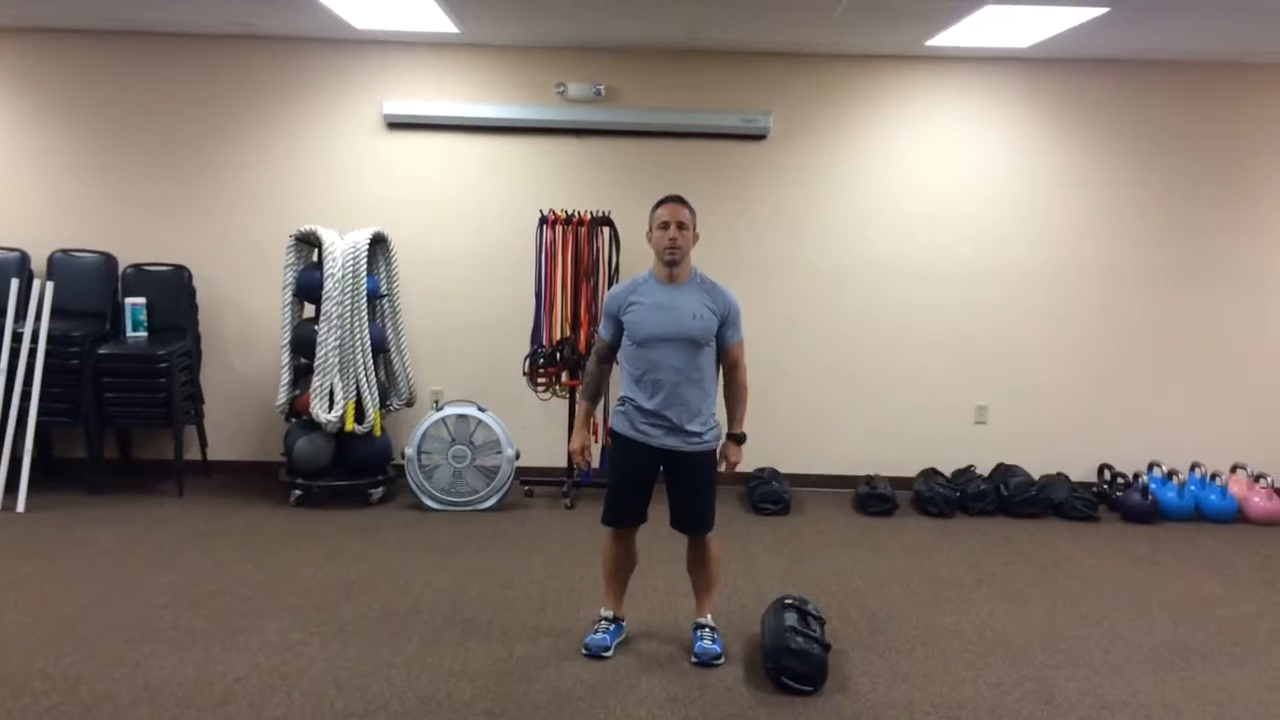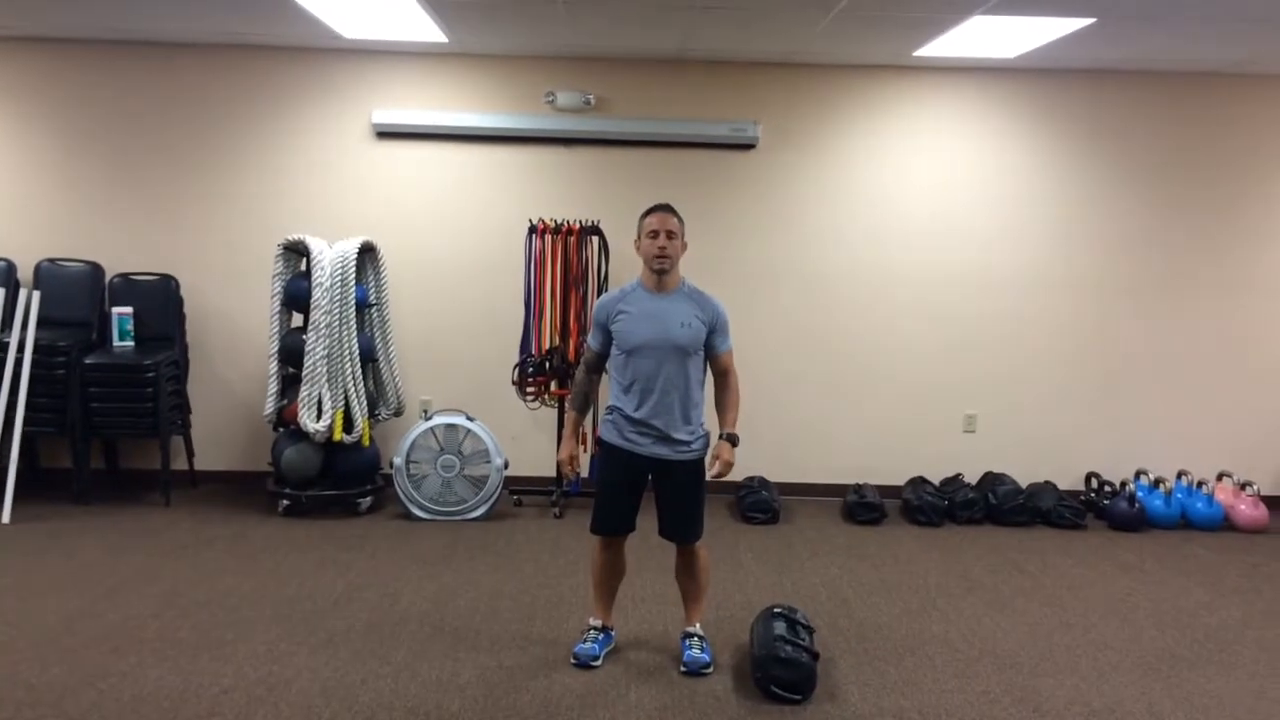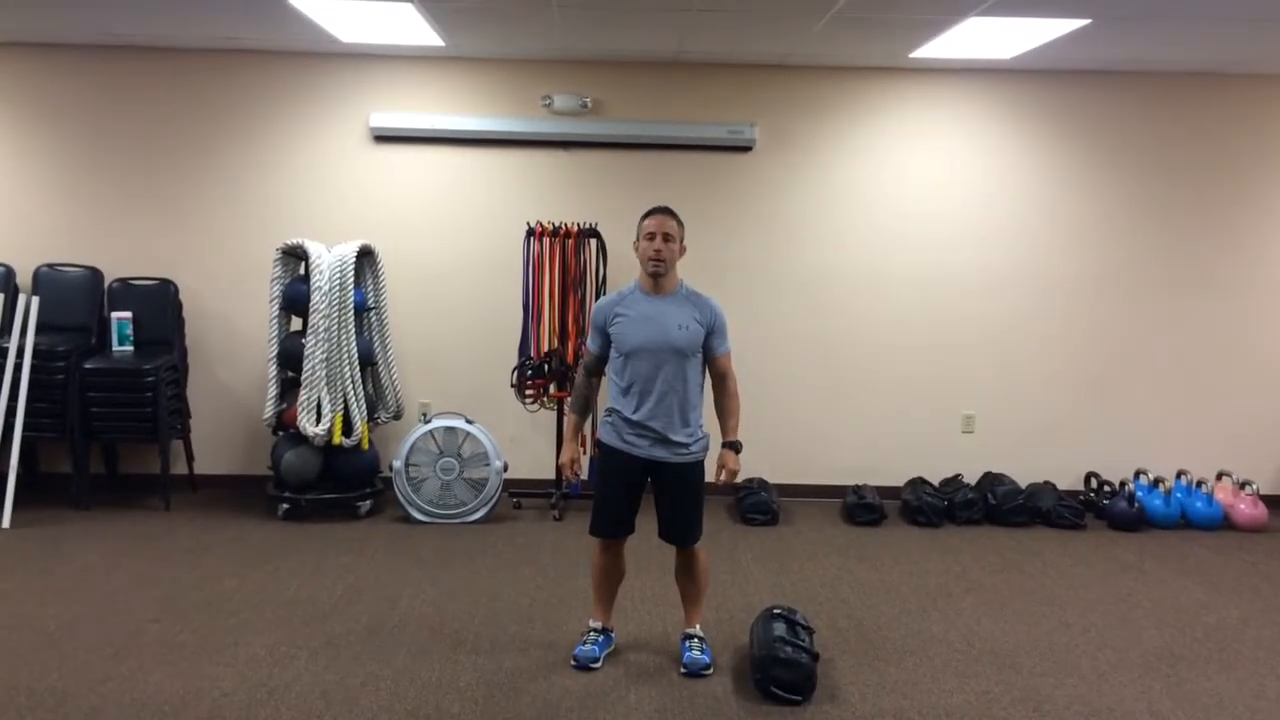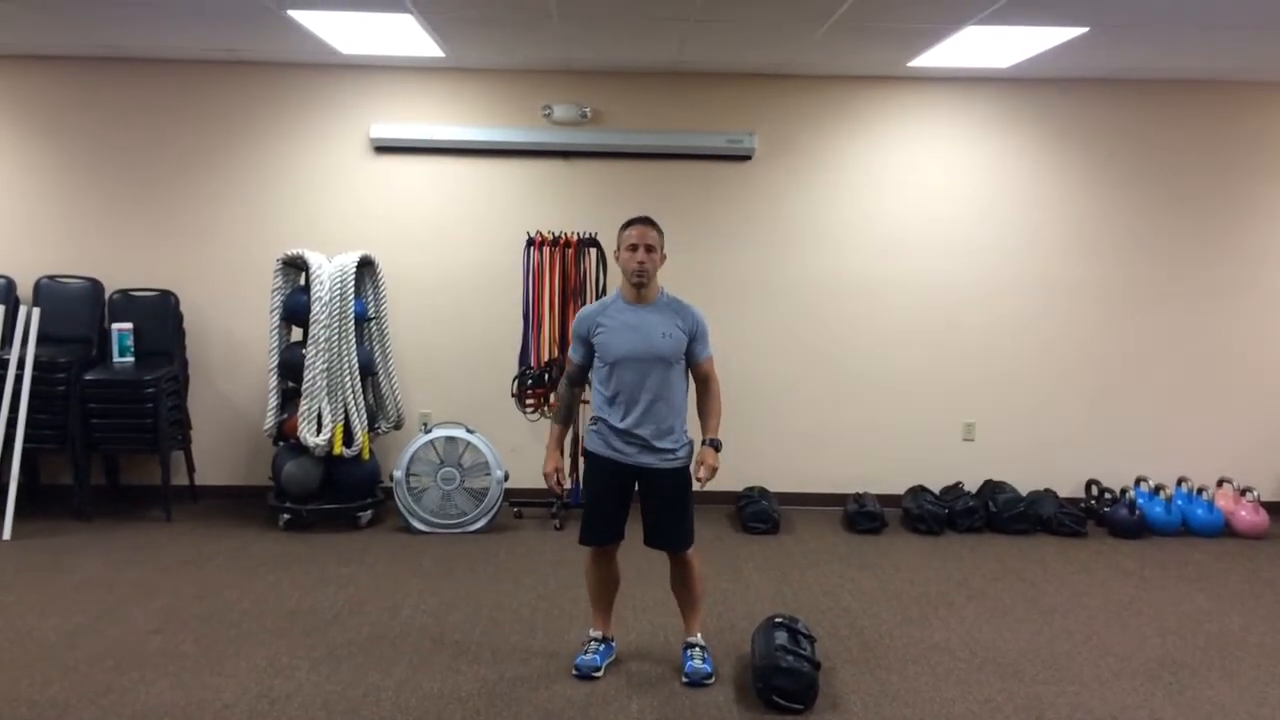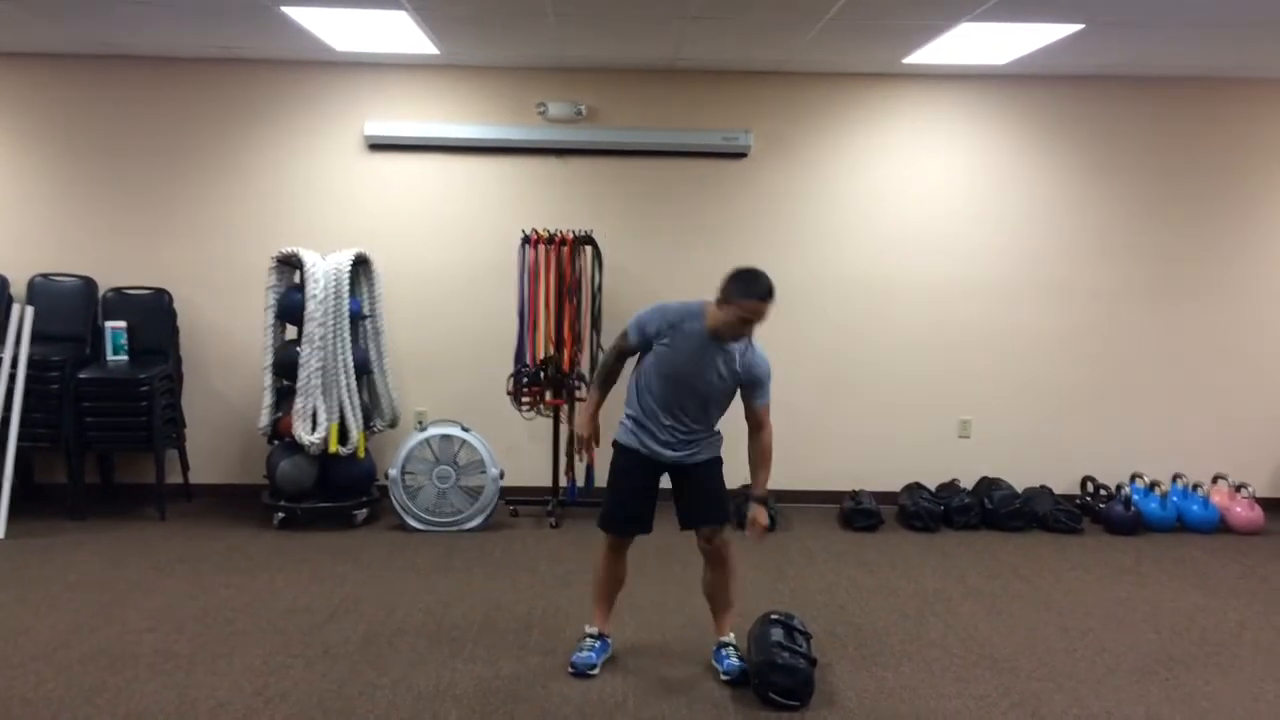
dt=1s
person 1, frame 1
left shoulder: (719, 301)
right shoulder: (623, 297)
left elbow: (734, 370)
right elbow: (599, 362)
left wrist: (735, 436)
right wrist: (581, 425)
left hip: (696, 439)
right hip: (632, 434)
left knee: (700, 533)
right knee: (621, 527)
left ankle: (705, 622)
right ankle: (612, 617)
person 1, frame 2
left shoulder: (707, 310)
right shoulder: (611, 306)
left elbow: (725, 376)
right elbow: (588, 371)
left wrist: (727, 436)
right wrist: (570, 434)
left hip: (684, 449)
right hip: (620, 442)
left knee: (688, 542)
right knee: (609, 537)
left ankle: (694, 631)
right ankle: (600, 627)
person 1, frame 3
left shoulder: (705, 312)
right shoulder: (609, 309)
left elbow: (723, 380)
right elbow: (587, 375)
left wrist: (731, 444)
right wrist: (570, 438)
left hip: (683, 451)
right hip: (619, 445)
left knee: (687, 544)
right knee: (608, 539)
left ankle: (693, 632)
right ankle: (600, 629)
person 1, frame 4
left shoulder: (686, 318)
right shoulder: (591, 319)
left elbow: (707, 383)
right elbow: (571, 383)
left wrist: (711, 442)
right wrist: (554, 446)
left hip: (670, 457)
right hip: (606, 453)
left knee: (680, 552)
right knee: (601, 548)
left ankle: (693, 640)
right ankle: (601, 637)
person 1, frame 5
left shoulder: (753, 364)
right shoulder: (666, 319)
left elbow: (759, 428)
right elbow: (615, 355)
left wrist: (759, 498)
right wrist: (591, 411)
left hip: (698, 455)
right hip: (637, 443)
left knee: (715, 543)
right knee: (617, 540)
left ankle: (725, 641)
right ankle: (598, 634)
